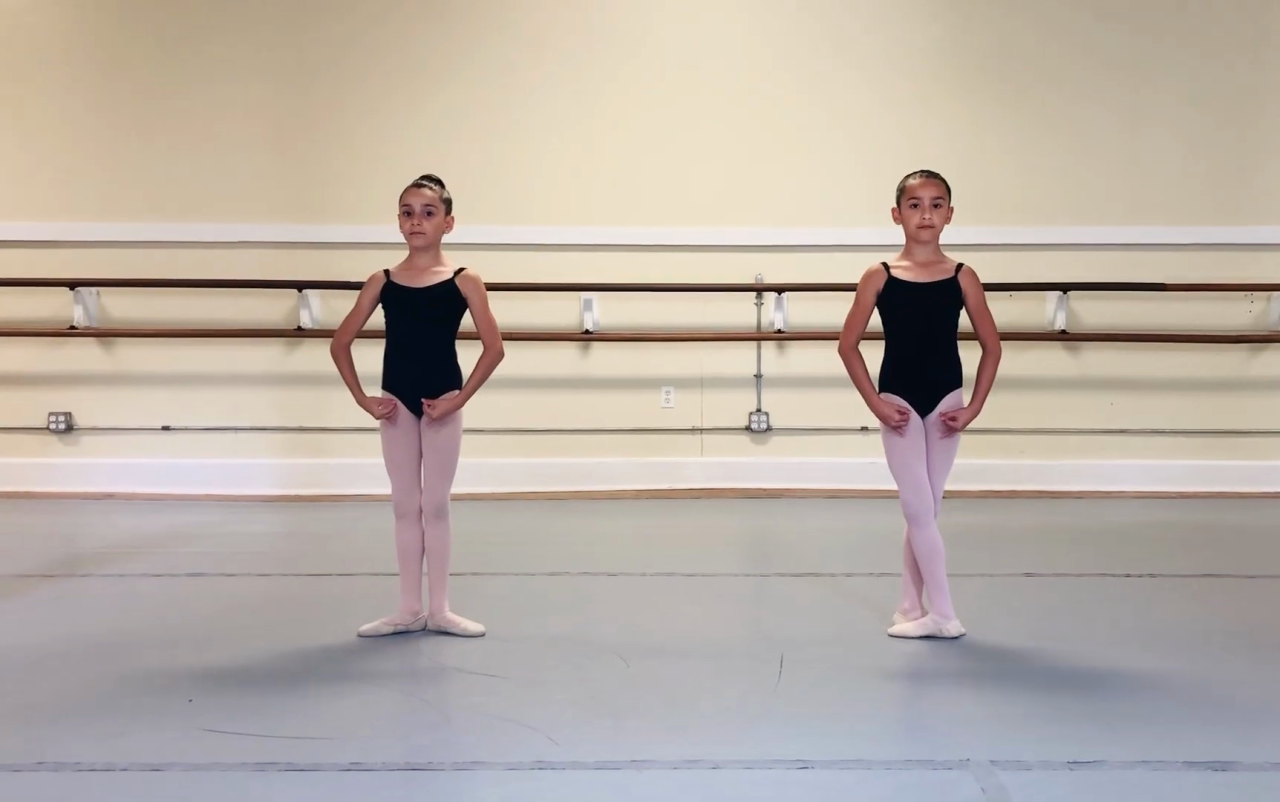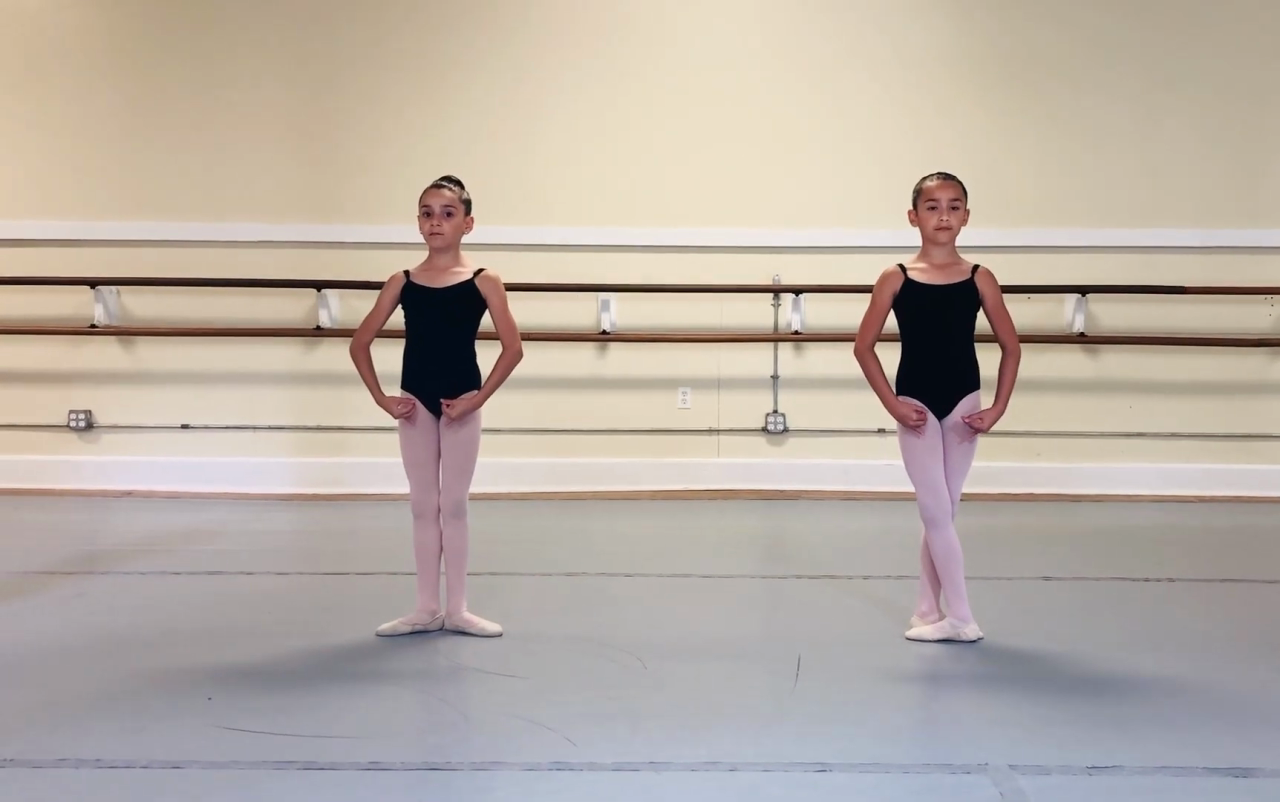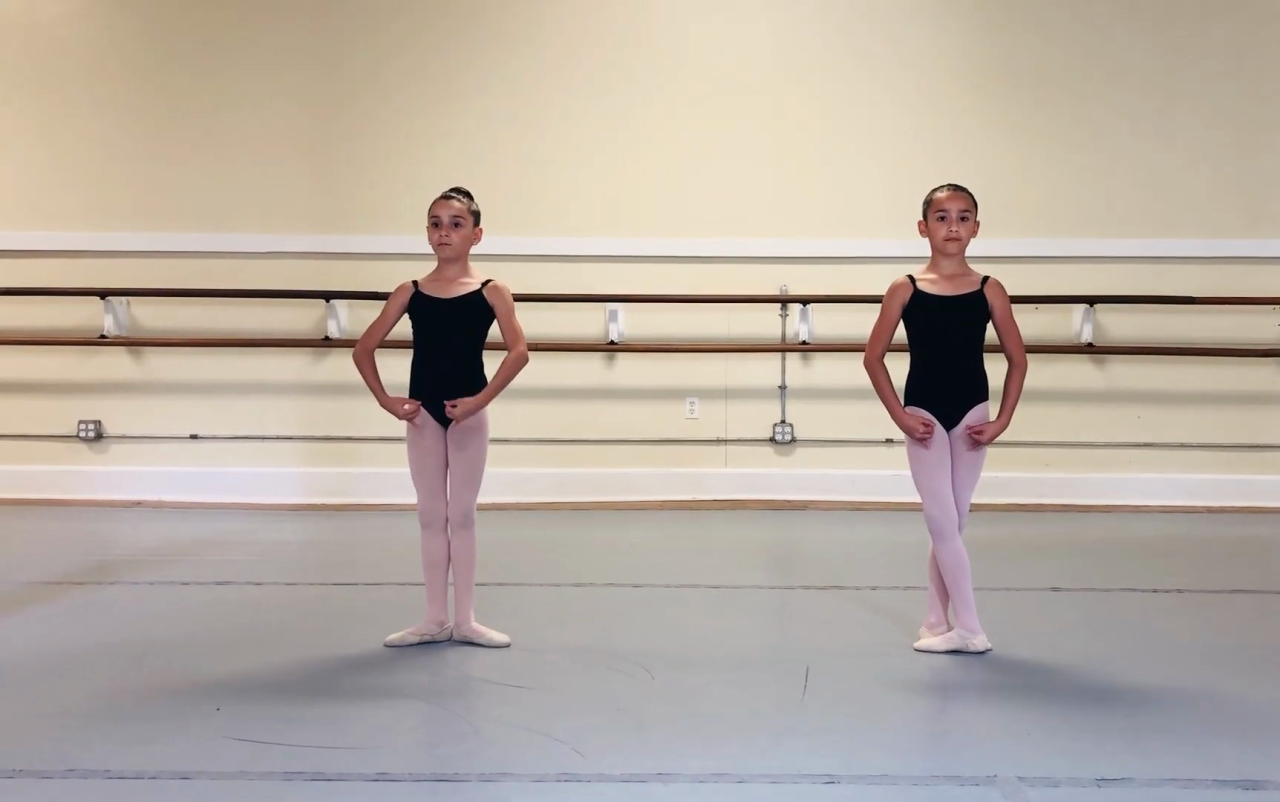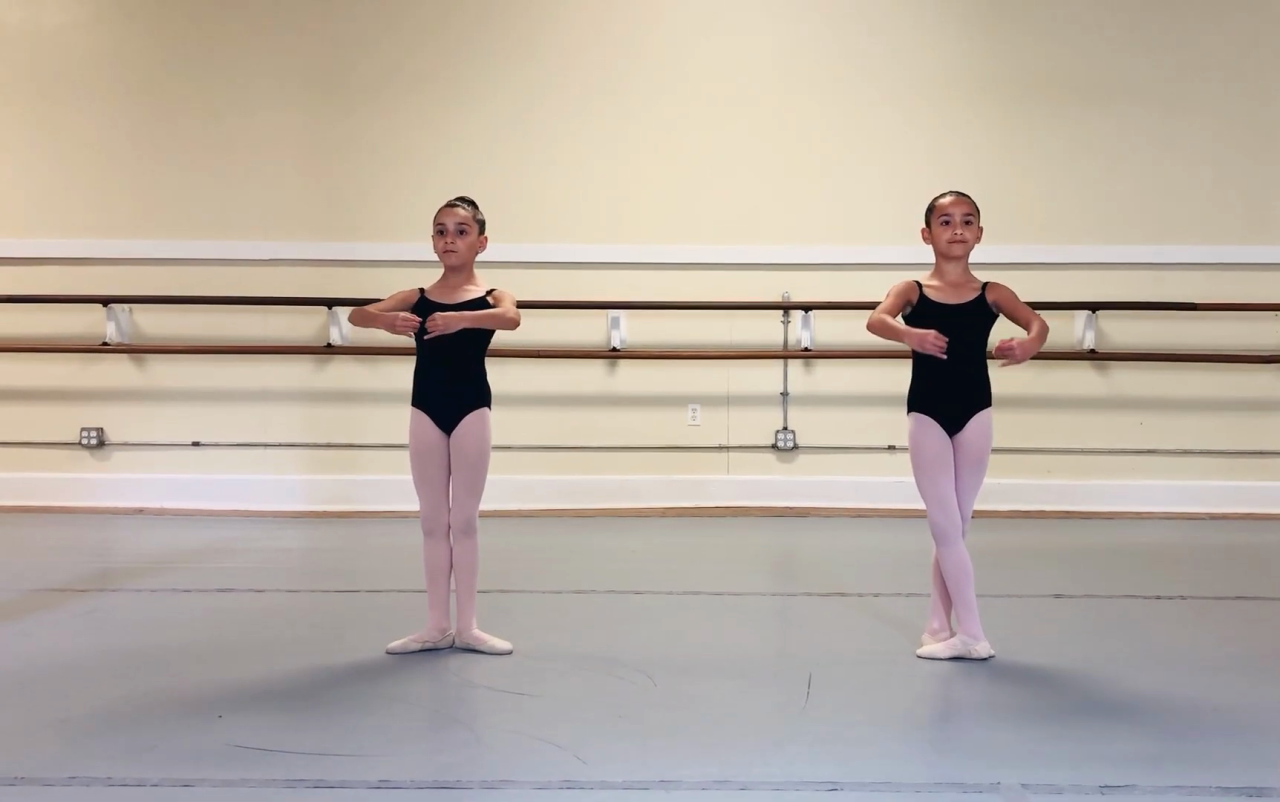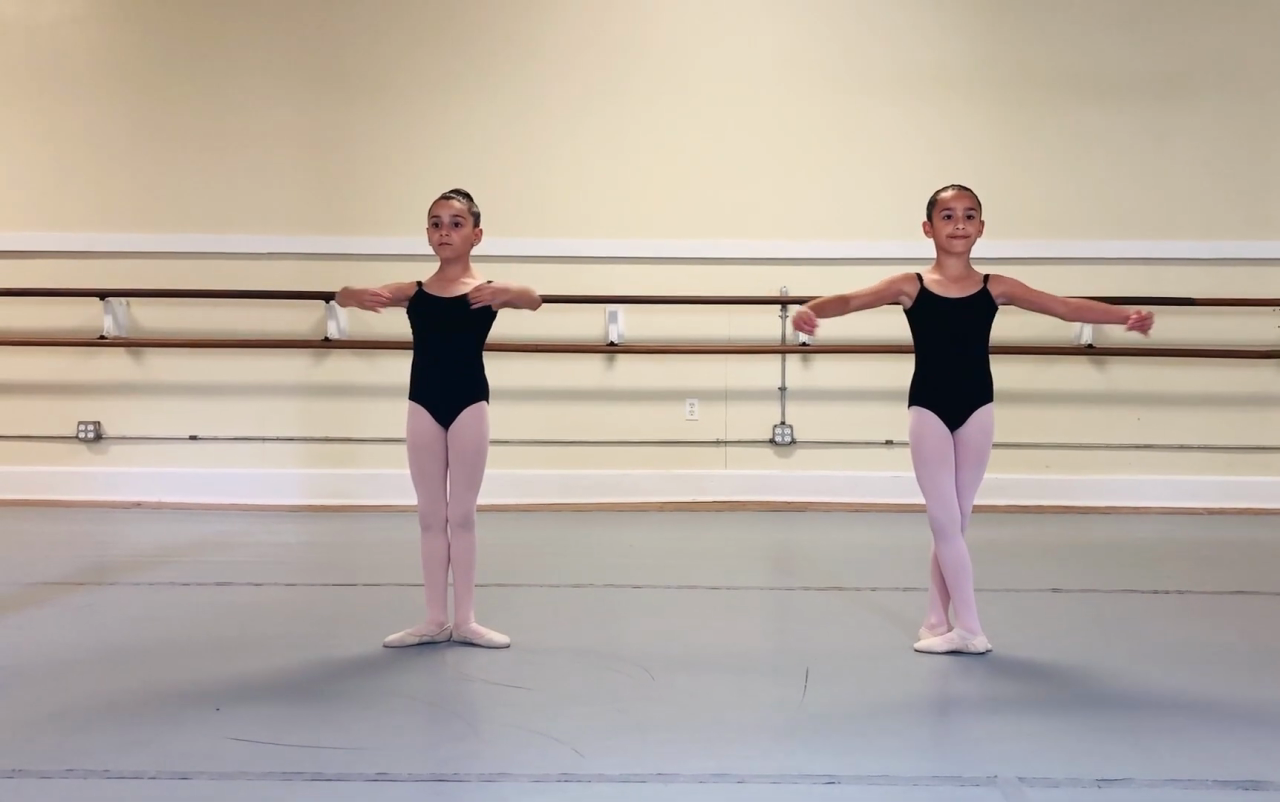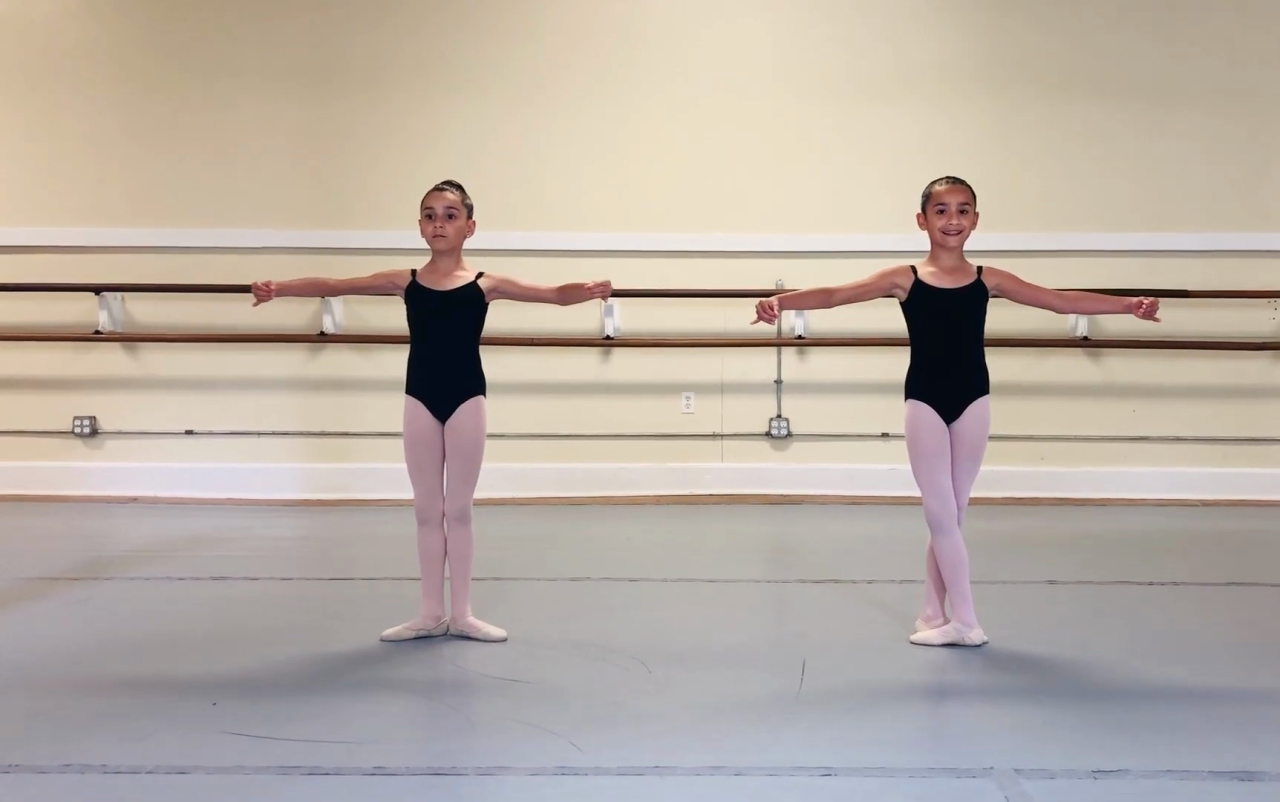
dt=0.7s
person 1, frame 1
left shoulder: (962, 277)
right shoulder: (879, 277)
left elbow: (991, 346)
right elbow: (848, 345)
left wrist: (975, 406)
right wrist: (875, 403)
left hip: (945, 401)
right hip: (899, 401)
left knee: (925, 511)
right knee: (918, 510)
left ankle: (911, 609)
right ankle: (942, 614)
person 1, frame 2
left shoulder: (979, 278)
right shoulder: (895, 278)
left elbow: (1010, 346)
right elbow: (864, 345)
left wrist: (998, 407)
right wrist: (891, 404)
left hip: (963, 402)
right hip: (916, 404)
left knee: (943, 513)
right knee: (935, 512)
left ankle: (927, 612)
right ankle: (960, 616)
person 1, frame 3
left shoulder: (989, 290)
right shoulder: (905, 290)
left elbow: (1017, 359)
right elbow: (873, 357)
left wrist: (1003, 419)
right wrist: (899, 416)
left hip: (971, 412)
right hip: (924, 413)
left knee: (952, 524)
right knee: (942, 523)
left ankle: (936, 623)
right ankle: (969, 628)
person 1, frame 4
left shoulder: (992, 294)
right shoulder: (911, 291)
left elbow: (1038, 323)
right elbow: (876, 320)
left wrist: (1029, 344)
right wrist: (910, 335)
left hip: (975, 415)
right hip: (927, 414)
left knee: (955, 528)
right knee: (946, 526)
left ankle: (939, 628)
right ankle: (971, 634)
person 1, frame 5
left shoulder: (995, 287)
right shoulder: (911, 286)
left elbow: (1065, 307)
right elbow: (850, 300)
left wrist: (1126, 314)
right wrist: (812, 310)
left hip: (977, 408)
right hip: (928, 408)
left knee: (955, 523)
right knee: (945, 521)
left ankle: (938, 622)
right ankle: (969, 628)
person 1, frame 6
left shoulder: (988, 279)
right shoulder: (904, 278)
left elbow: (1061, 300)
right elbow: (834, 295)
left wrist: (1128, 305)
right wrist: (781, 302)
left hip: (972, 400)
right hip: (924, 401)
left knee: (951, 515)
right knee: (941, 515)
left ankle: (934, 614)
right ankle: (965, 620)
person 2, frame 1
left shoulder: (464, 281)
right shoulder: (382, 282)
left elbow: (494, 348)
right elbow: (340, 343)
left wrist: (460, 398)
right wrist: (363, 399)
left hip: (442, 403)
right hip: (397, 403)
left knee: (436, 506)
right knee: (405, 506)
left ankle: (439, 609)
right ankle: (410, 608)
person 2, frame 2
left shoulder: (484, 281)
right shoulder: (402, 282)
left elbow: (513, 348)
right elbow: (359, 343)
left wrist: (480, 397)
right wrist: (381, 398)
left hip: (461, 402)
right hip: (415, 402)
left knee: (455, 505)
right knee: (423, 505)
left ankle: (457, 609)
right ankle: (427, 608)
person 2, frame 3
left shoulder: (491, 291)
right shoulder: (410, 292)
left elbow: (518, 350)
right elbow: (364, 347)
left wrist: (482, 399)
right wrist: (385, 398)
left hip: (468, 411)
right hip: (423, 410)
left knee: (463, 514)
right knee: (430, 515)
left ankle: (465, 619)
right ankle: (435, 618)
person 2, frame 4
left shoulder: (492, 297)
right shoulder: (416, 298)
left elbow: (511, 318)
right elbow: (357, 314)
left wrist: (461, 319)
right wrist: (387, 319)
left hip: (471, 411)
right hip: (426, 412)
left knee: (465, 521)
right knee: (433, 522)
left ankle: (467, 626)
right ankle: (437, 625)
person 2, frame 5
left shoulder: (490, 291)
right shoulder: (412, 291)
left elbow: (532, 299)
right elbow: (350, 294)
left wrist: (509, 294)
right wrist: (360, 296)
left hip: (469, 404)
right hip: (423, 405)
left knee: (462, 515)
right knee: (430, 515)
left ankle: (465, 619)
right ankle: (435, 619)
person 2, frame 6
left shoulder: (485, 284)
right shoulder: (405, 281)
left elbow: (555, 294)
right elbow: (333, 286)
left wrist: (589, 290)
right wrist: (278, 287)
left hip: (467, 398)
right hip: (420, 399)
left knee: (459, 509)
right knee: (427, 509)
left ankle: (461, 613)
right ankle: (431, 613)
